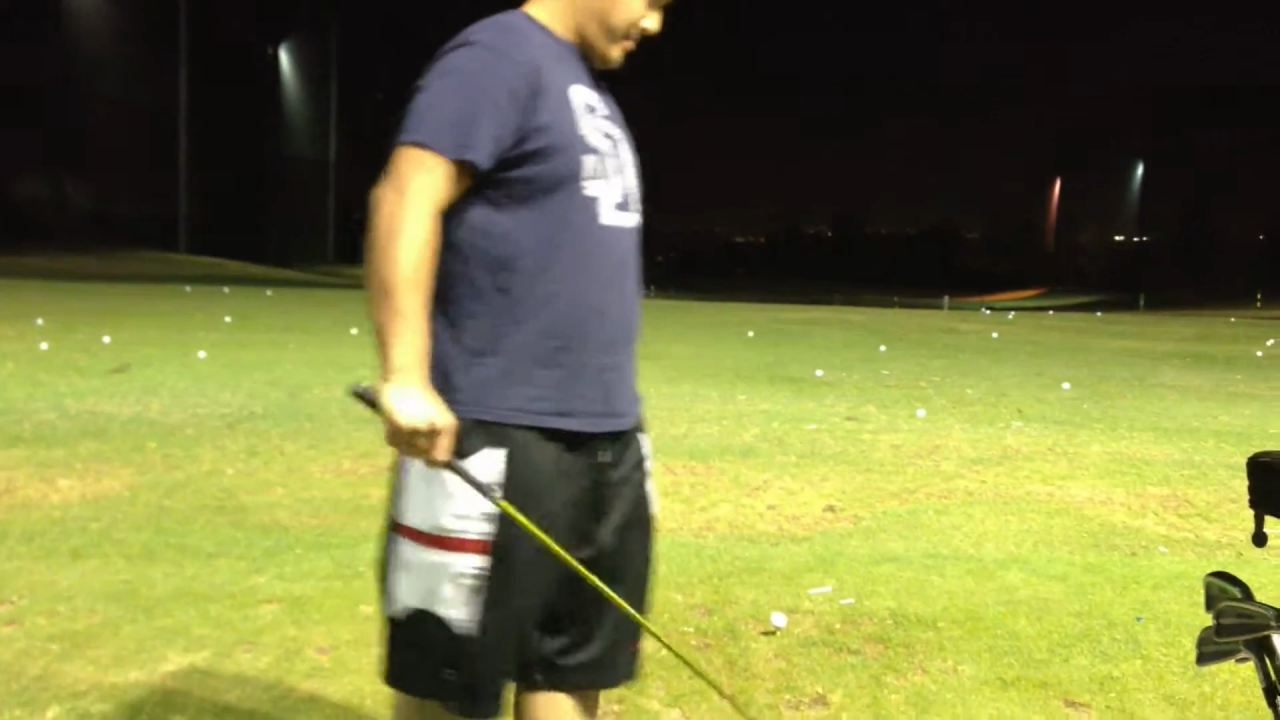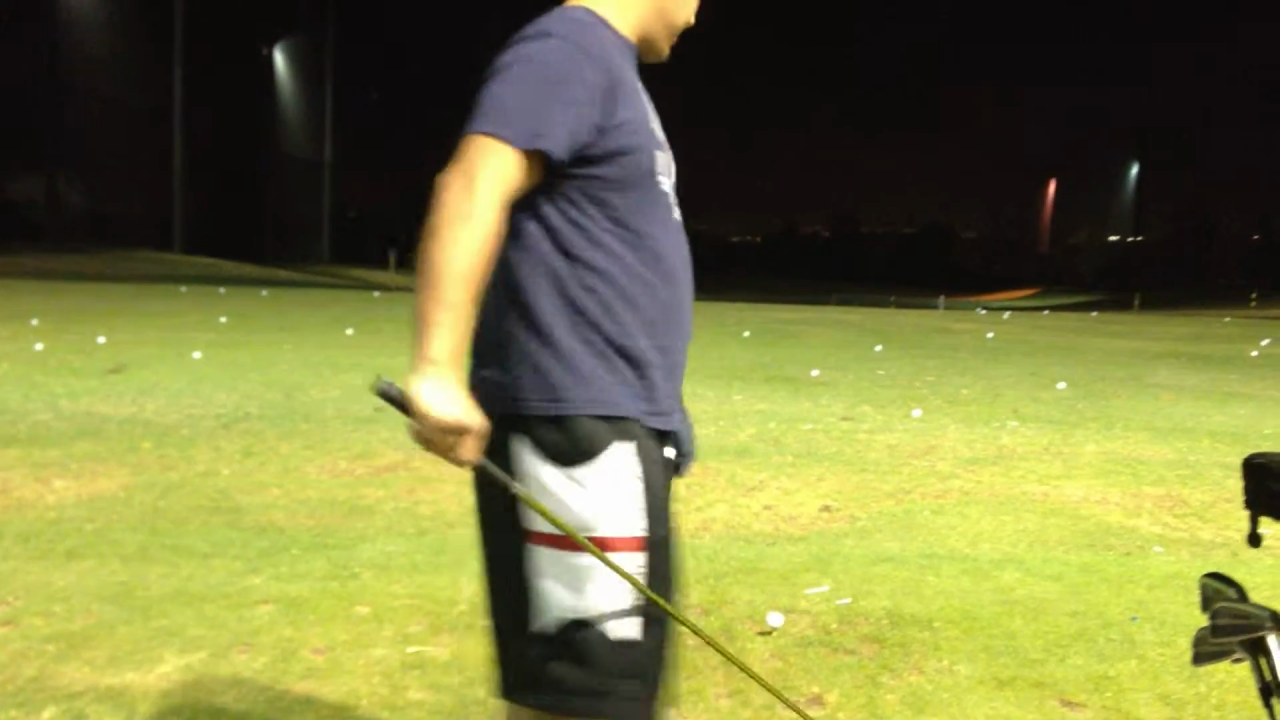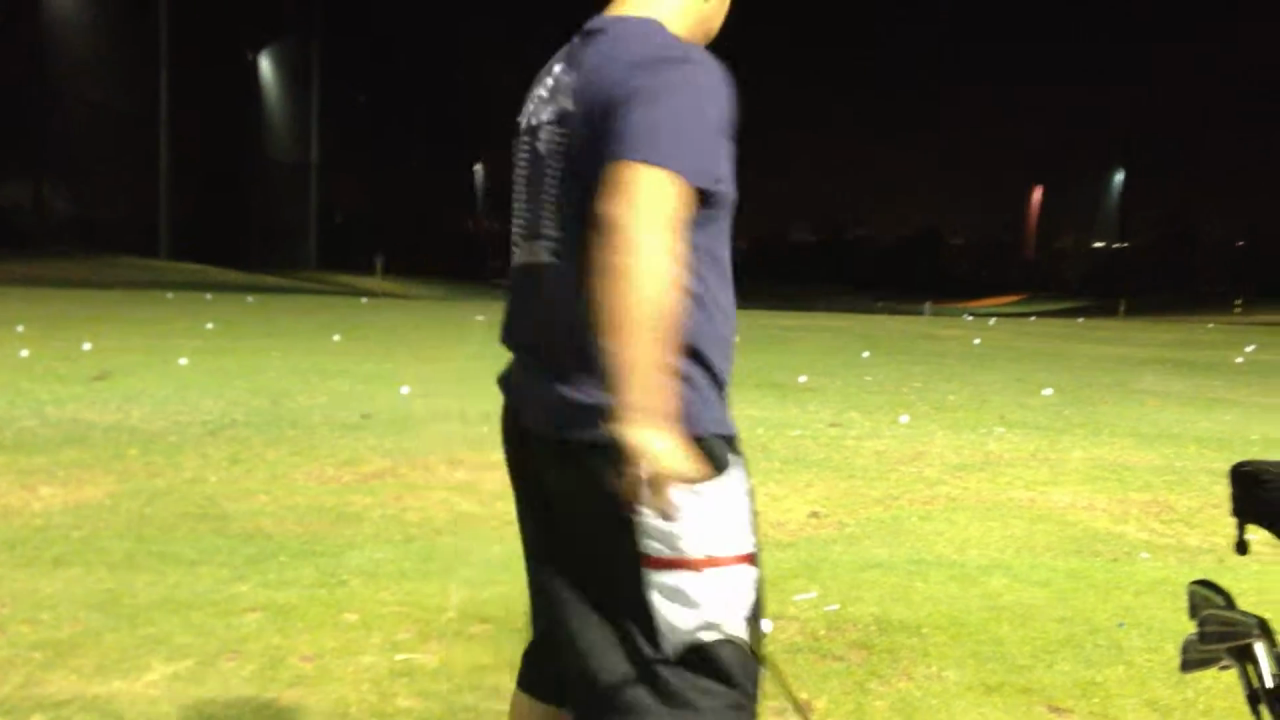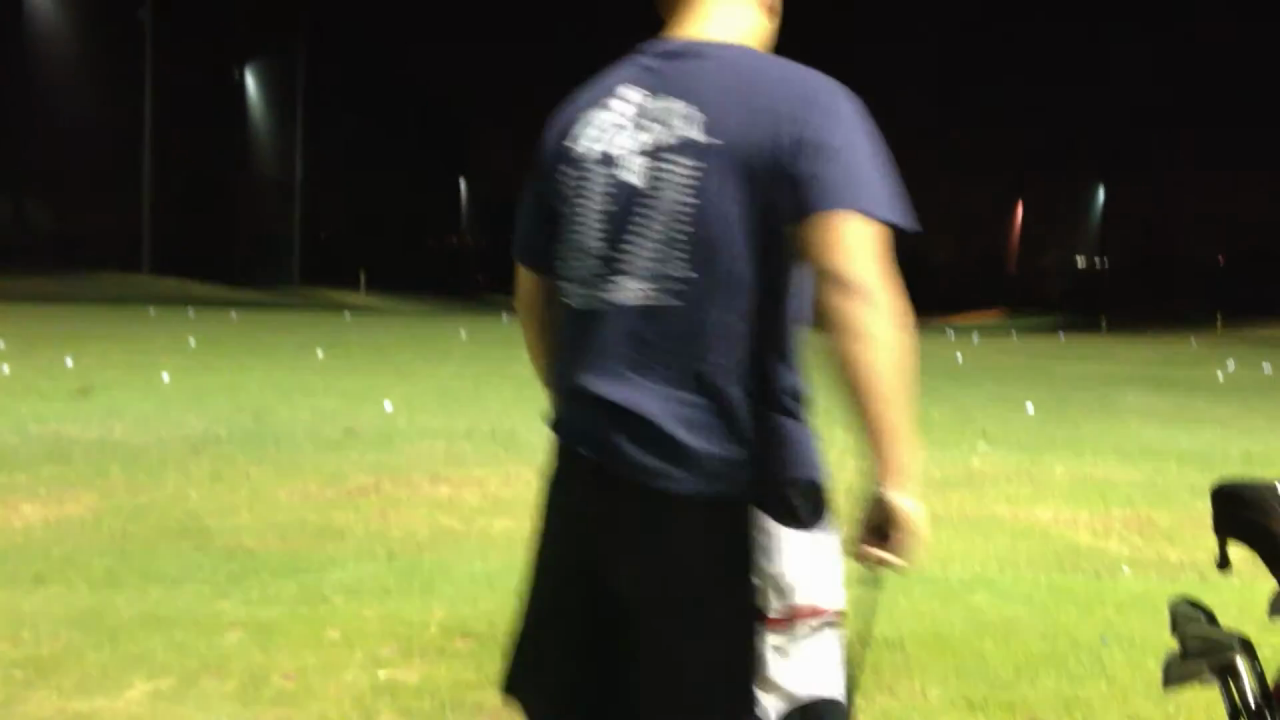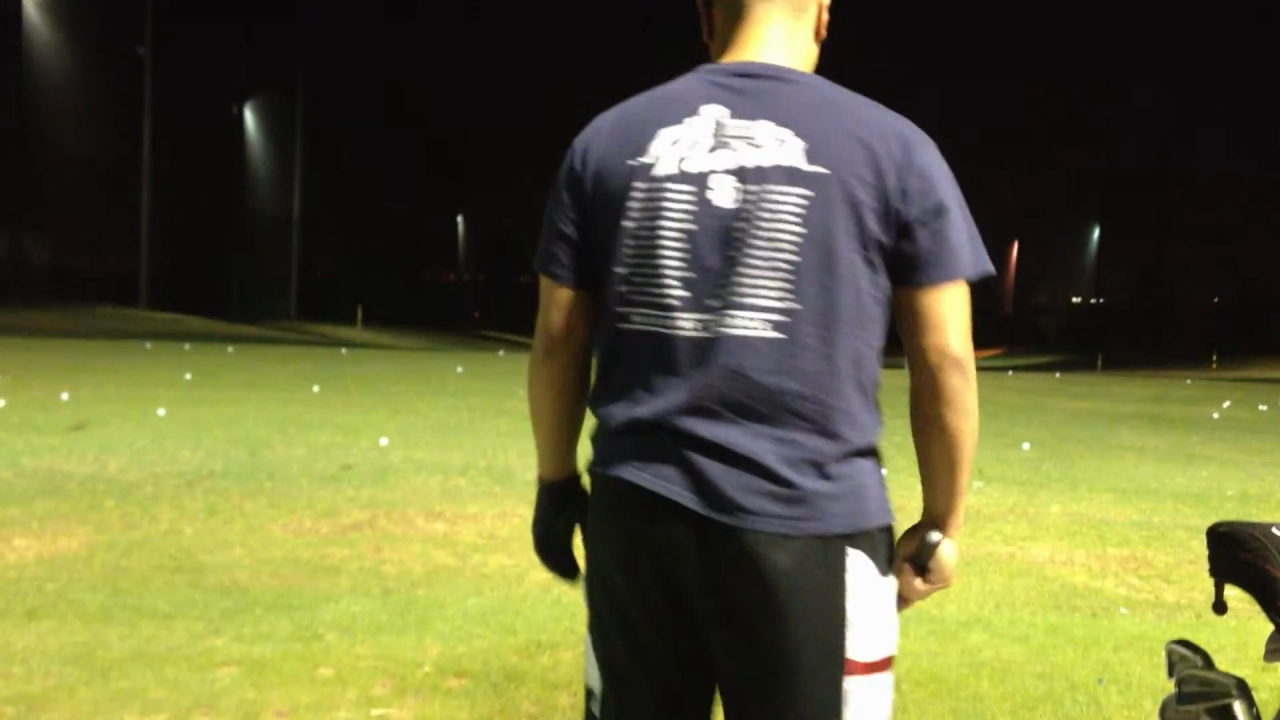
dt=0.2s
person 1, frame 1
left shoulder: (593, 95)
right shoulder: (501, 59)
right elbow: (405, 200)
right wrist: (406, 377)
left hip: (607, 431)
right hip: (498, 432)
person 1, frame 2
left shoulder: (609, 69)
right elbow: (472, 191)
left wrist: (658, 414)
right wrist: (437, 369)
left hip: (616, 419)
right hip: (574, 421)
person 1, frame 3
left shoulder: (577, 66)
right shoulder: (676, 72)
right elbow: (639, 230)
right wrist: (646, 421)
left hip: (568, 435)
right hip: (632, 442)
person 1, frame 4
left shoulder: (581, 110)
right shoulder: (805, 104)
left elbow: (534, 298)
right elbow: (858, 286)
right wrist: (897, 476)
left hip: (593, 465)
right hip: (733, 483)
person 1, frame 5
left shoulder: (610, 135)
right shoulder: (893, 146)
left elbow: (559, 337)
right elbow: (946, 359)
left wrist: (557, 481)
right wrist: (940, 521)
left hip: (640, 508)
right hip: (810, 524)
